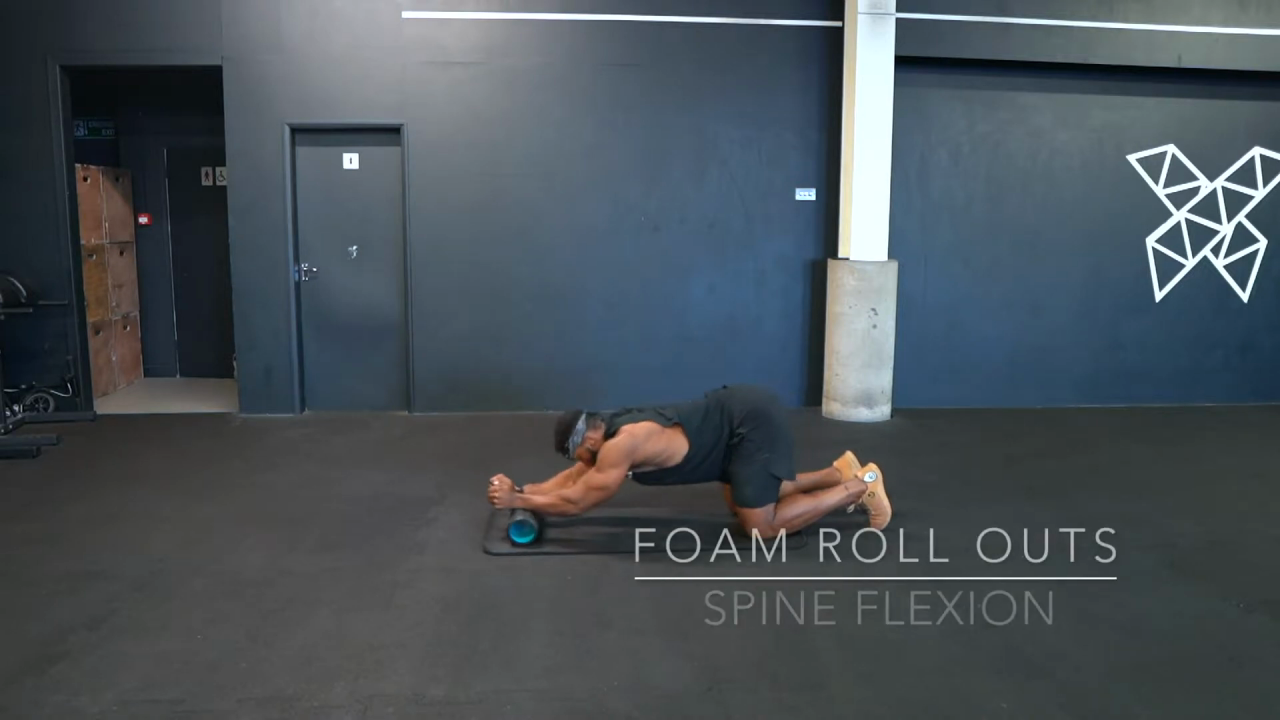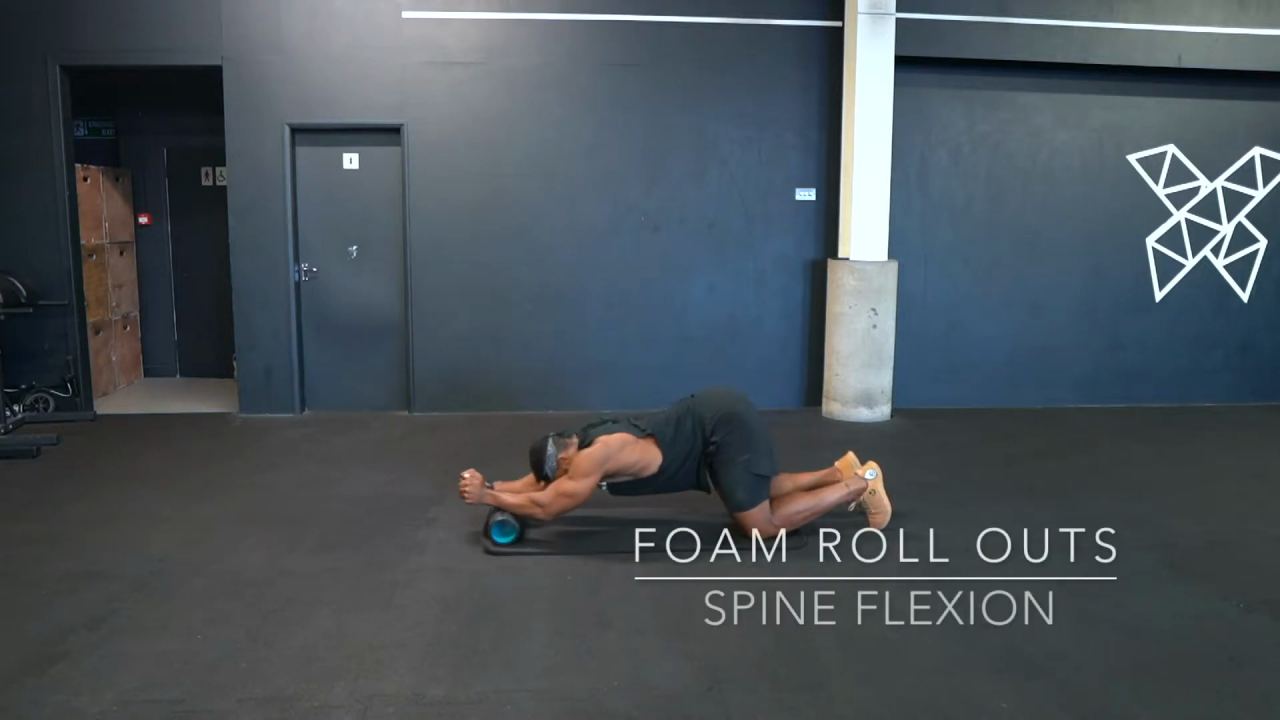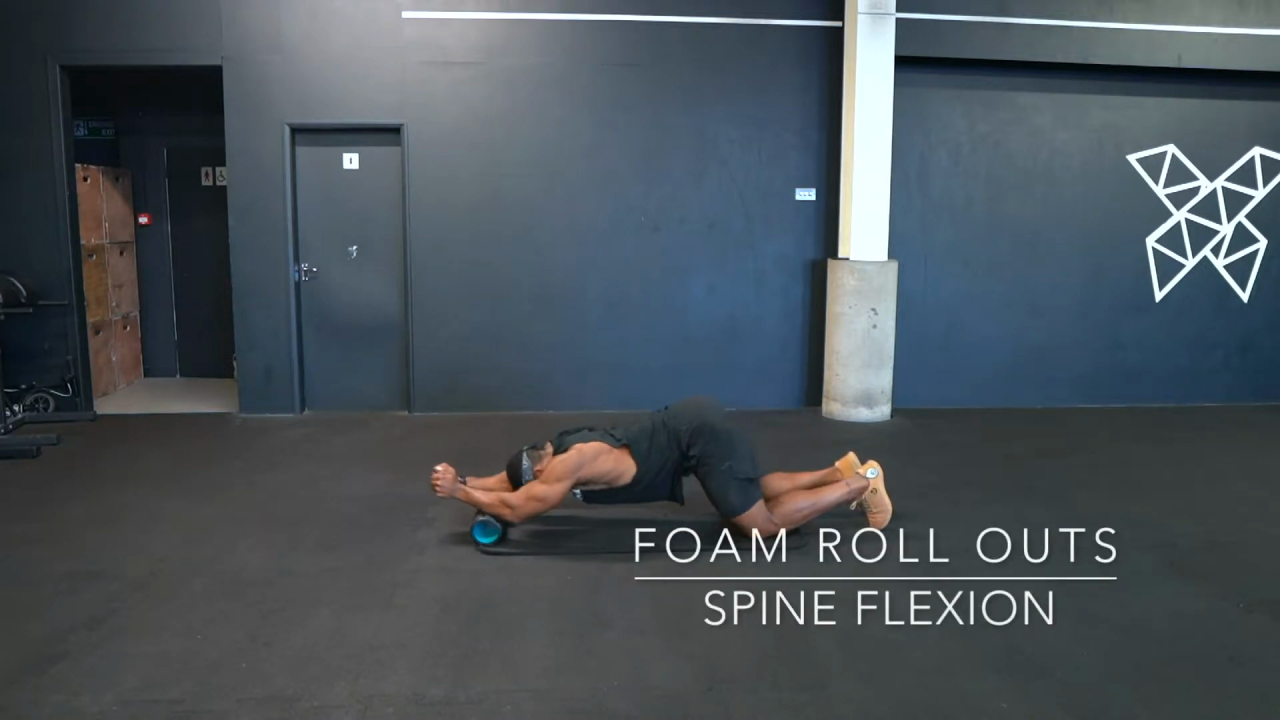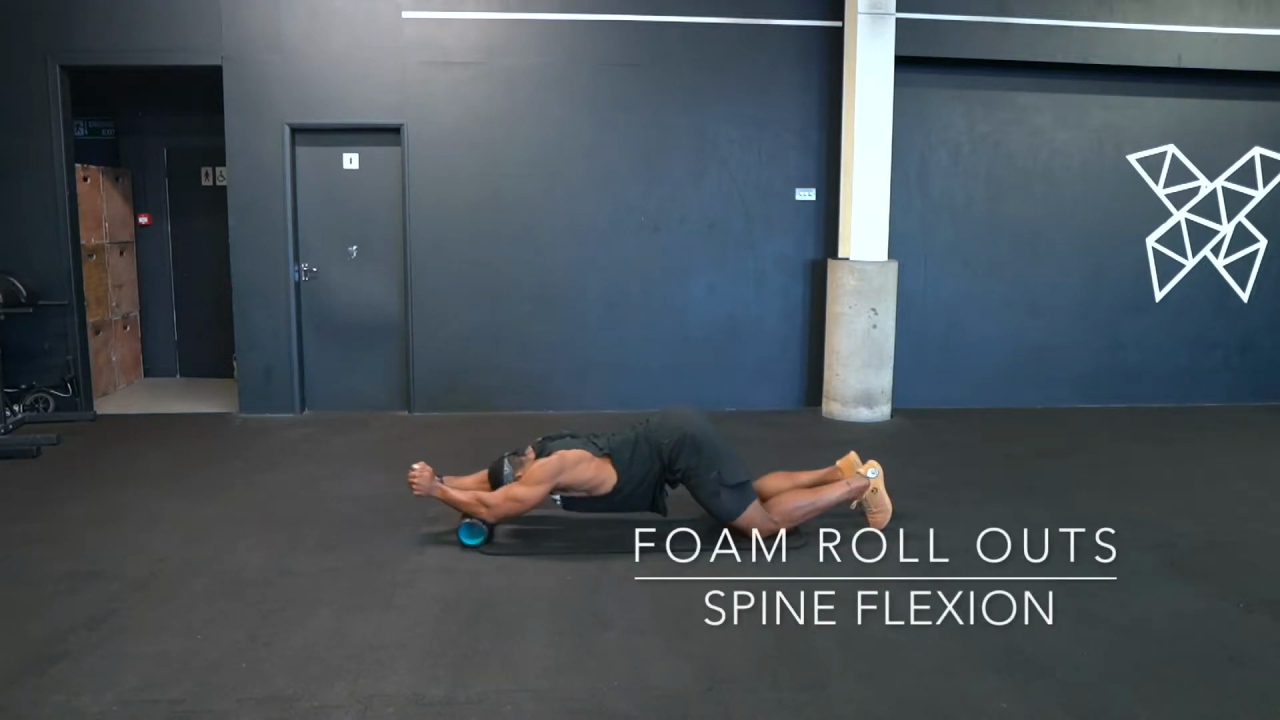
dt=0.3s
person 1, frame 1
left shoulder: (622, 445)
right shoulder: (615, 429)
left elbow: (576, 501)
right elbow: (572, 478)
left wrist: (517, 501)
right wrist: (523, 489)
left hip: (753, 422)
right hip: (746, 409)
left knee: (761, 526)
right knee: (745, 502)
left ankle: (858, 487)
right ankle: (838, 471)
person 1, frame 2
left shoulder: (597, 456)
right shoulder: (585, 443)
left elbow: (545, 507)
right elbow: (539, 481)
left wrist: (487, 496)
right wrist: (493, 485)
left hip: (724, 423)
right hip: (720, 415)
left knee: (763, 524)
right knee: (753, 497)
left ankle: (859, 485)
right ankle: (840, 471)
person 1, frame 3
left shoulder: (570, 463)
right shoulder: (560, 449)
left elbow: (515, 509)
right elbow: (511, 480)
left wrist: (458, 490)
right wrist: (466, 481)
left hip: (699, 434)
right hip: (697, 423)
left knee: (762, 524)
right knee: (751, 496)
left ankle: (860, 484)
right ankle: (840, 471)
person 1, frame 4
left shoulder: (551, 469)
right shoulder: (540, 452)
left elbow: (491, 508)
right elbow: (490, 478)
left wrist: (436, 489)
right wrist: (444, 481)
left hip: (681, 444)
right hip: (678, 435)
left knee: (764, 522)
right knee: (751, 494)
left ankle: (860, 484)
right ankle: (843, 470)
